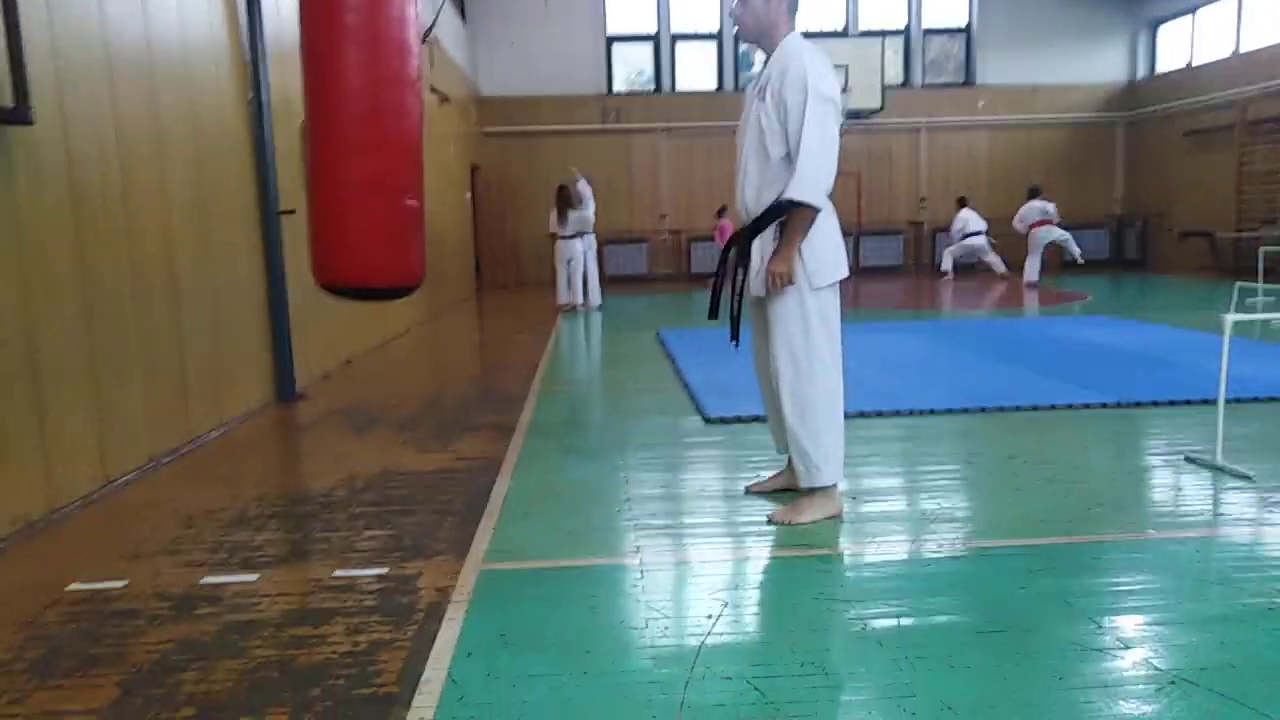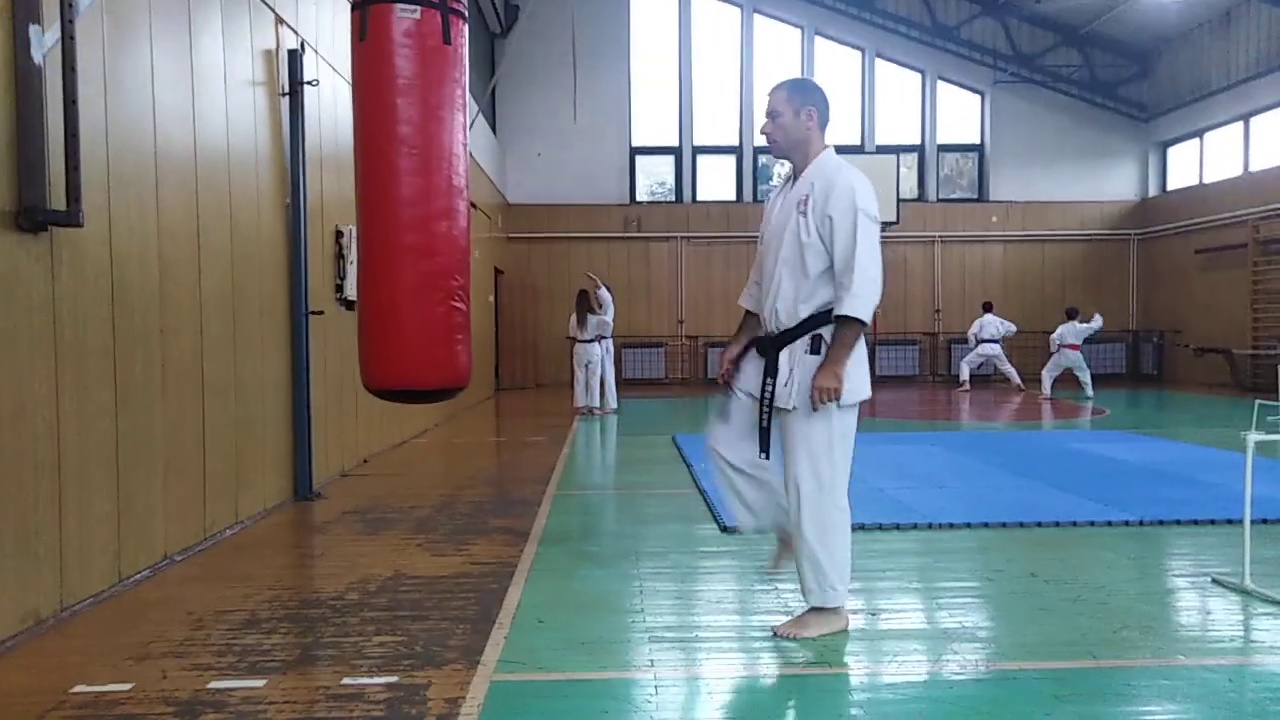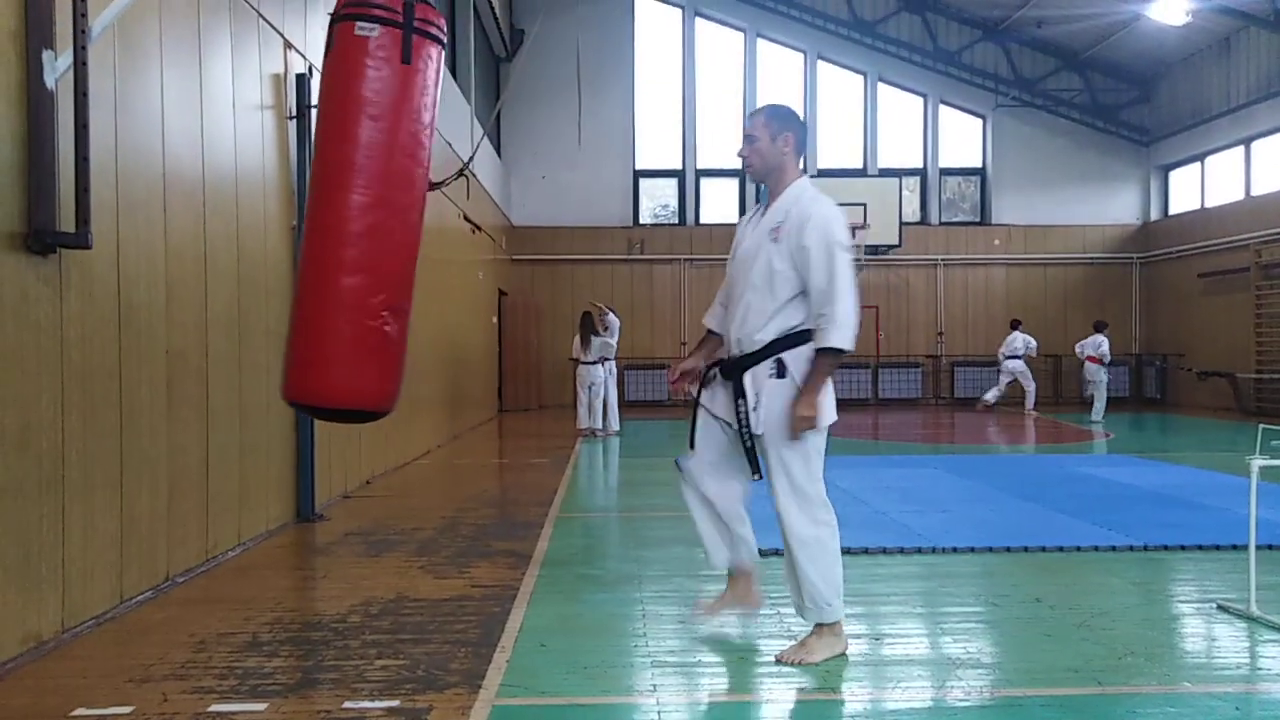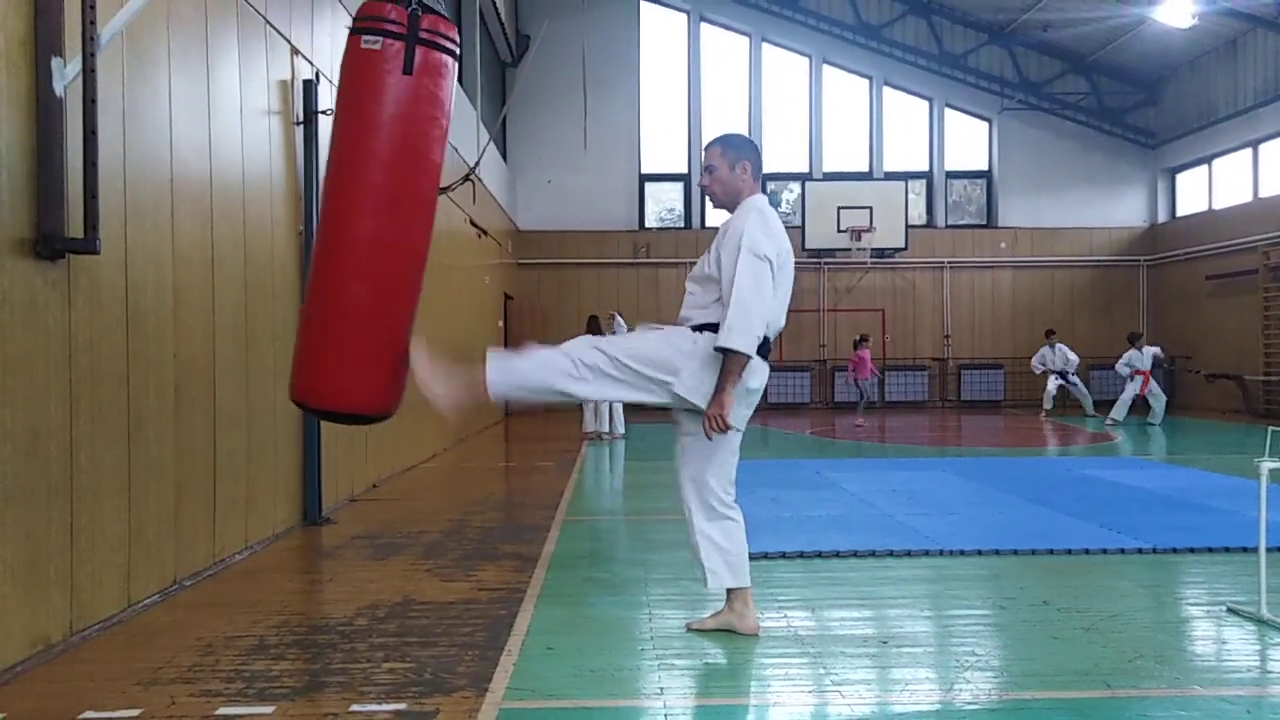
dt=0.7s
person 1, frame 1
left shoulder: (803, 68)
right shoulder: (770, 75)
left elbow: (814, 168)
left wrist: (787, 246)
left hip: (795, 243)
right hip: (770, 242)
left knee: (804, 366)
right knee: (777, 364)
left ankle: (824, 488)
right ankle: (797, 467)
person 1, frame 2
left shoulder: (844, 185)
right shoulder: (784, 192)
left elbow: (863, 285)
left wrist: (834, 363)
right wrist: (741, 342)
left hip: (819, 356)
right hip: (778, 352)
left knee: (815, 482)
right knee: (729, 443)
left ankle: (828, 606)
right ankle: (789, 534)
person 1, frame 3
left shoulder: (813, 214)
right shoulder: (757, 215)
left elbow: (837, 312)
left wrist: (811, 391)
right wrist: (699, 356)
left hip: (783, 379)
right hip: (738, 373)
left knee: (800, 502)
right knee: (707, 474)
left ankle: (828, 628)
right ankle: (741, 579)
person 1, frame 4
left shoulder: (748, 226)
right shoulder: (766, 227)
left elbow: (745, 318)
left wrist: (723, 392)
left hip: (702, 359)
right hip: (707, 372)
left knee: (582, 357)
right knee: (710, 495)
left ankle: (457, 387)
right ankle: (739, 606)
